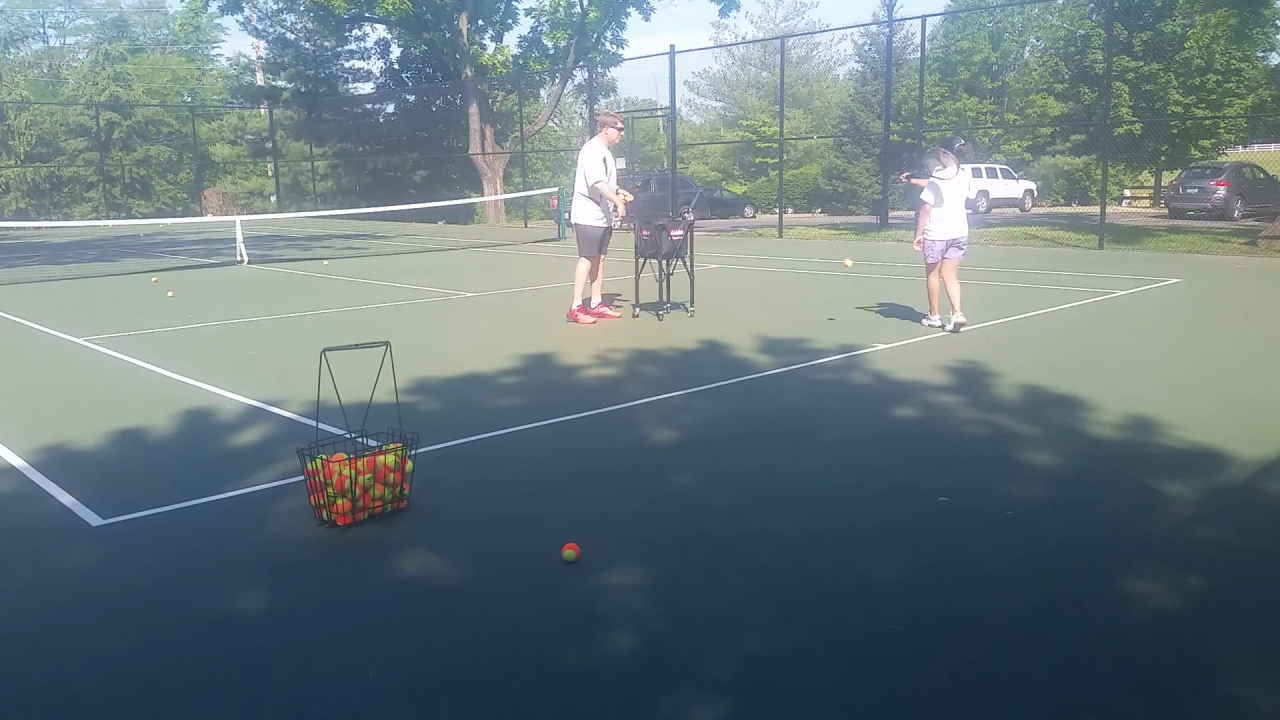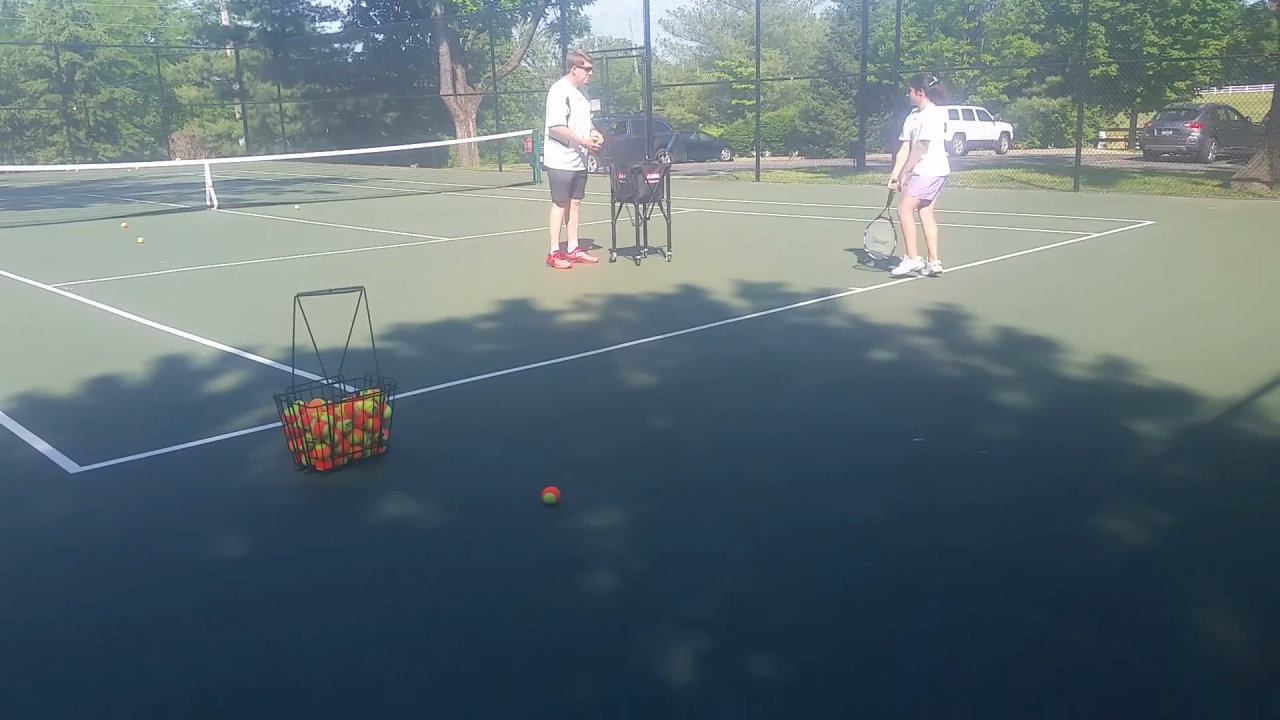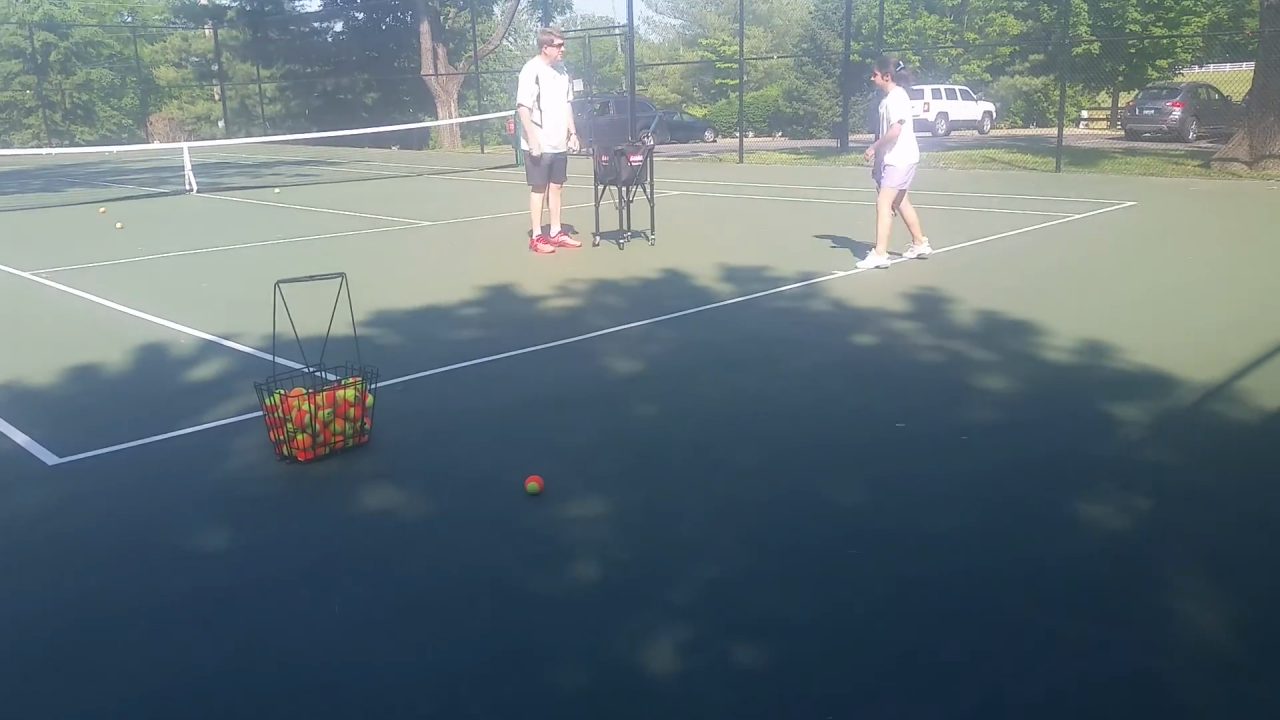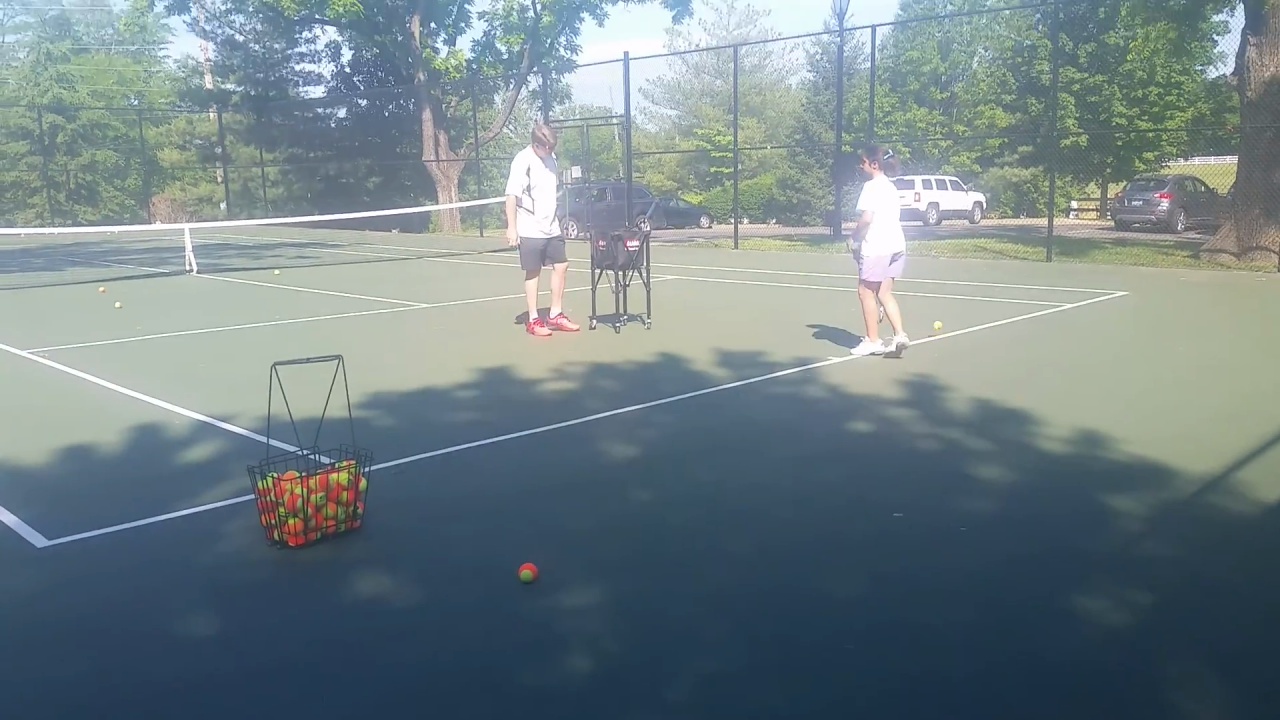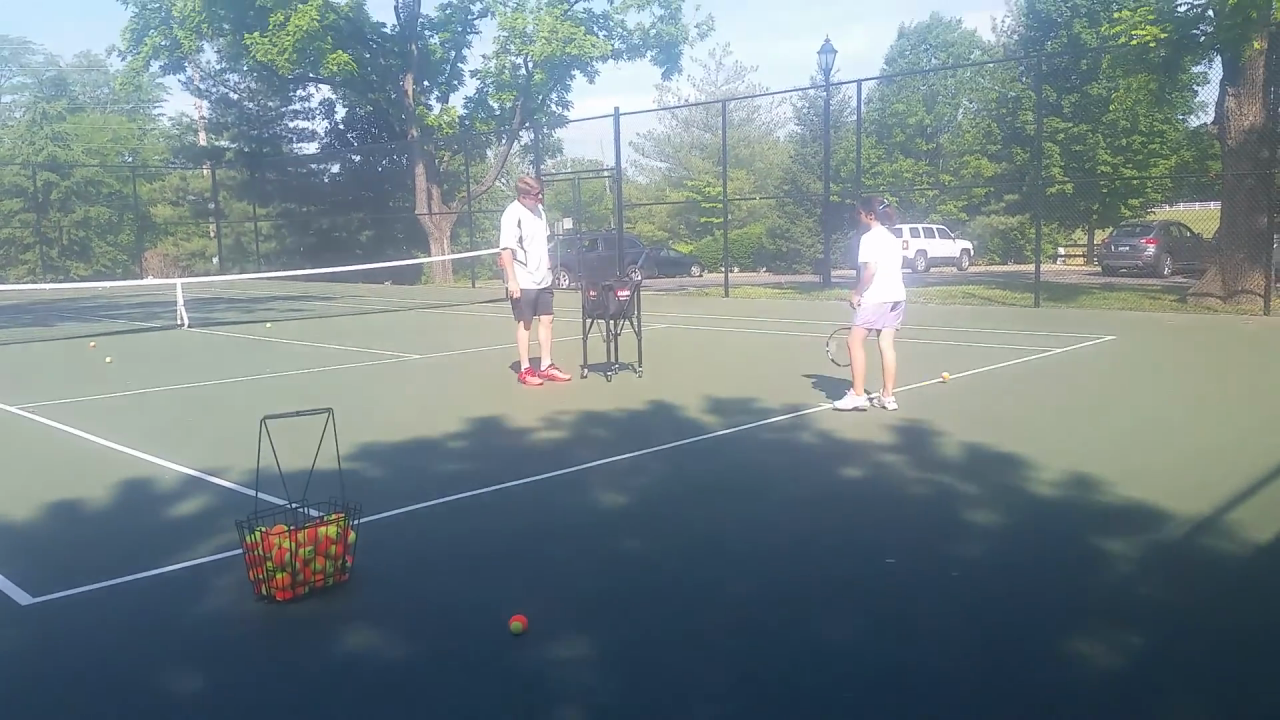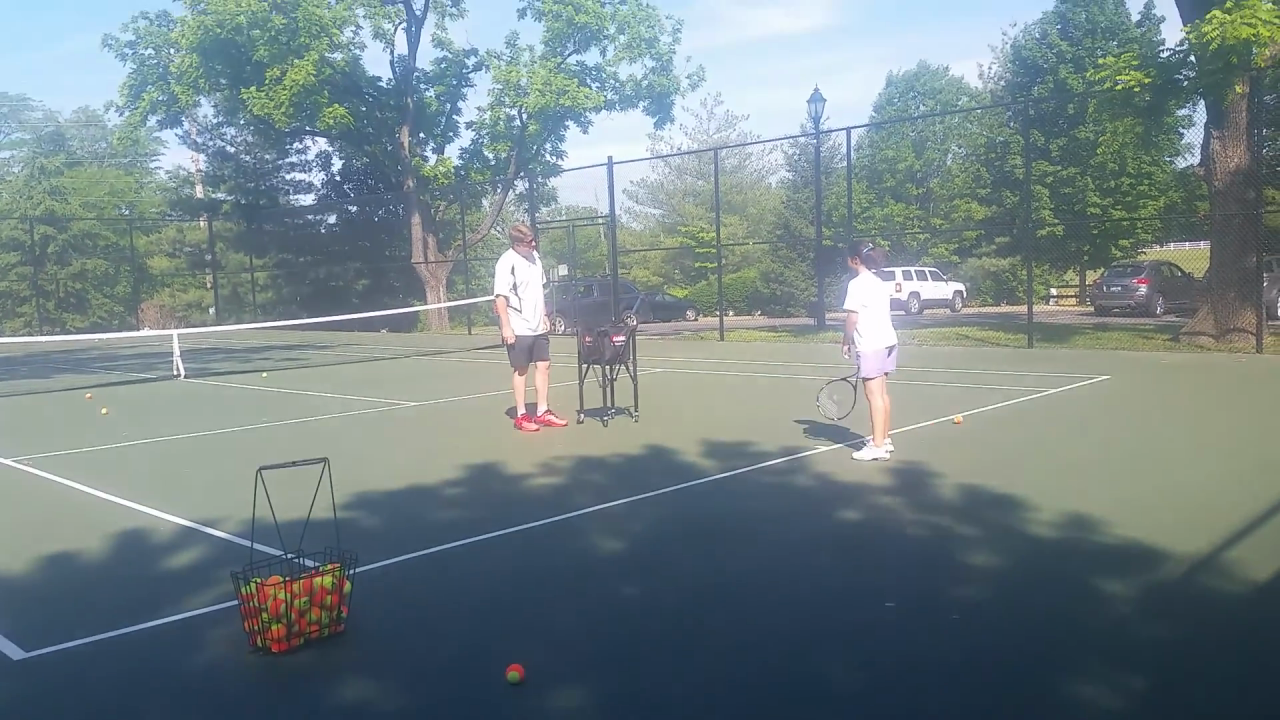
dt=0.4s
person 1, frame 1
left shoulder: (605, 151)
right shoulder: (593, 150)
right elbow: (598, 183)
left wrist: (619, 191)
right wrist: (619, 202)
left hip: (602, 216)
right hip: (588, 216)
left knee: (599, 259)
right knee: (587, 259)
left ankle: (596, 304)
right ankle: (576, 308)
person 1, frame 2
left shoulder: (581, 92)
right shoulder: (560, 91)
right elbow: (556, 127)
left wrist: (593, 132)
right wrist: (582, 141)
left hip: (579, 160)
right hip: (560, 160)
left knee: (574, 203)
right knee: (560, 204)
left ankle: (573, 249)
right ankle: (554, 252)
person 1, frame 3
left shoulder: (561, 69)
right shoulder: (532, 70)
right elbow: (523, 107)
left wrist: (572, 133)
right wrist: (531, 139)
left hip: (559, 143)
right hip: (539, 144)
left knee: (556, 187)
right knee: (539, 188)
left ankle: (556, 233)
right ankle: (537, 237)
person 1, frame 4
left shoulder: (551, 158)
right shoulder: (523, 161)
right elbow: (511, 196)
right wrist: (511, 227)
left hip: (551, 227)
right hip: (529, 230)
left knee: (561, 267)
right knee: (533, 273)
left ankle: (555, 315)
right ankle: (533, 320)
person 1, frame 5
left shoulder: (538, 209)
right shoulder: (512, 215)
right elbow: (506, 249)
left wrist: (547, 268)
right wrist: (512, 280)
left hip: (542, 279)
right hip: (523, 282)
left knee: (547, 320)
right knee: (525, 323)
left ankle: (546, 367)
right ankle: (525, 370)
person 1, frame 6
left shoulder: (534, 257)
right shoulder: (506, 263)
right elbow: (500, 296)
left wrist: (544, 315)
right wrist: (506, 326)
left hip: (538, 326)
right hip: (518, 328)
left knee: (543, 366)
right knee: (521, 370)
left ankle: (543, 413)
right ankle: (521, 416)
person 2, frame 1
left shoulder: (939, 176)
right shoulder: (963, 177)
left elbow: (925, 208)
left wrist: (919, 233)
right wrist: (914, 181)
left hip: (937, 233)
right hip: (959, 232)
left knee: (932, 273)
right knee: (950, 275)
left ankle: (934, 315)
right ankle: (957, 314)
person 2, frame 2
left shoulder: (932, 114)
right shoulder: (912, 117)
left elbow: (921, 148)
right elbow: (904, 147)
left wrist: (903, 172)
right wrist: (894, 173)
left hip: (930, 171)
right hip: (920, 172)
left knee: (904, 209)
right knee: (926, 214)
left ankle: (912, 258)
right ankle: (933, 262)
person 2, frame 3
left shoulder: (897, 97)
right shoulder: (888, 99)
left elbow: (895, 130)
left wrist: (873, 148)
right wrist: (879, 160)
left hip: (900, 159)
right hip: (895, 158)
left knee: (883, 202)
right knee: (901, 202)
left ankle: (880, 254)
right ankle: (920, 243)
person 2, frame 4
left shoulder: (871, 186)
right shoulder: (890, 187)
left elbow: (866, 218)
left wrist: (853, 238)
right wrist: (861, 239)
left hip: (877, 247)
right hip: (896, 246)
left knee: (867, 293)
right knee: (884, 294)
left ankle: (873, 341)
right ankle: (899, 336)
person 2, frame 5
left shoulder: (869, 238)
right shoulder: (893, 239)
left elbow: (870, 270)
left wrist: (857, 293)
left hip: (876, 298)
right hip: (896, 296)
left knee: (855, 342)
right knee: (887, 346)
left ankle: (857, 395)
right ankle: (887, 396)
person 2, frame 6
left shoulder: (856, 283)
right shoulder: (879, 283)
left elbow: (852, 319)
left wrist: (846, 343)
left hip: (870, 344)
right hip: (888, 340)
left knee: (873, 394)
right knee: (881, 392)
left ankle: (878, 446)
right ankle: (884, 439)
